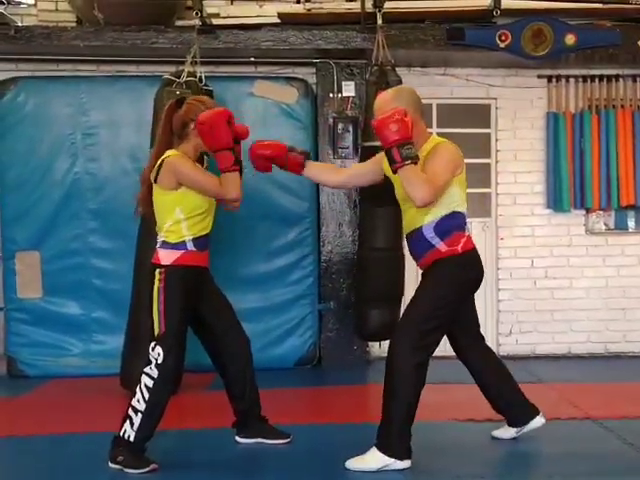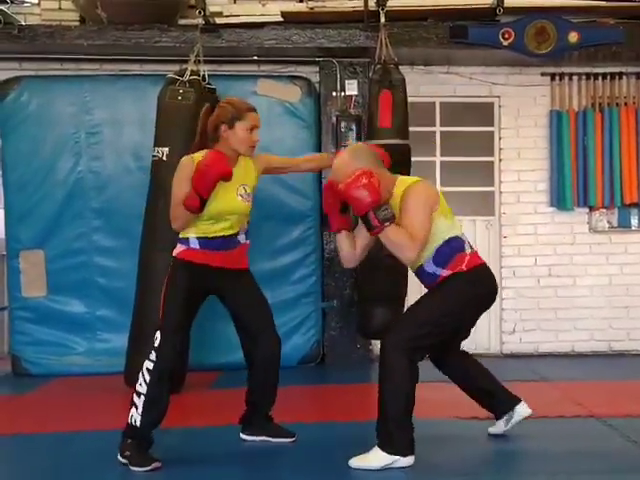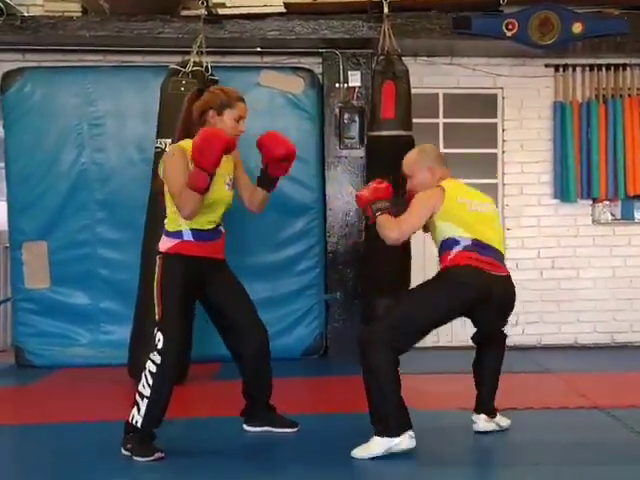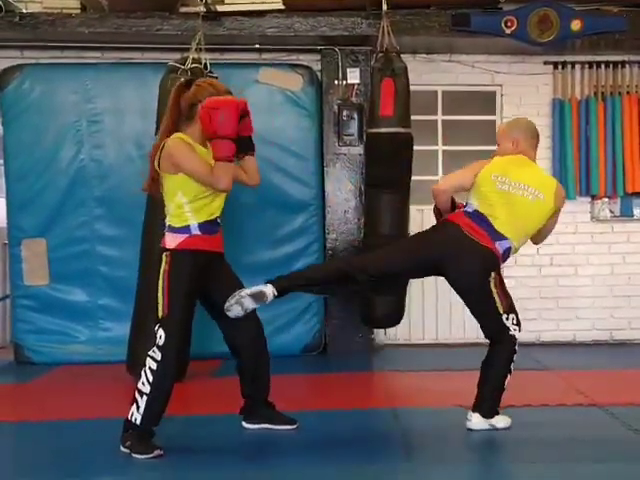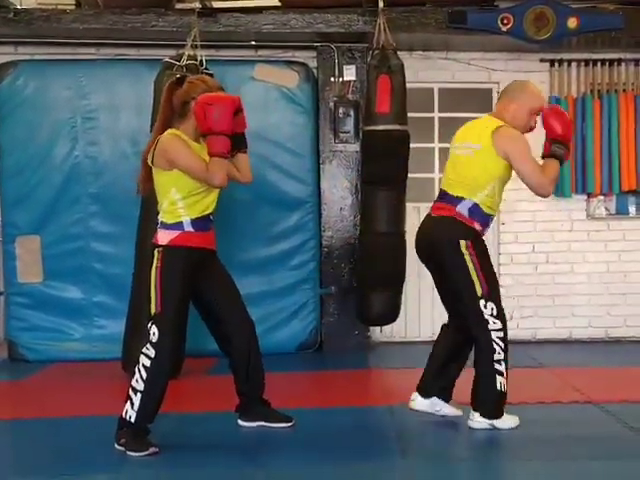
dt=0.4s
person 1, frame 1
left shoulder: (192, 165)
right shoulder: (174, 162)
left elbow: (232, 200)
right elbow: (231, 193)
left wrist: (232, 149)
right wrist: (224, 148)
left hip: (197, 271)
right hip: (174, 271)
left knee: (235, 344)
right knee: (166, 359)
left ankle: (249, 423)
right ankle: (125, 447)
person 1, frame 2
left shoulder: (253, 164)
right shoulder: (191, 163)
left elbow: (303, 164)
right elbow: (178, 221)
right wrist: (203, 187)
left hip: (233, 267)
right hip: (191, 266)
left knee: (267, 341)
right knee: (167, 350)
left ankle: (256, 421)
right ankle: (134, 439)
person 1, frame 3
left shoulder: (231, 156)
right shoulder: (179, 153)
left elbow: (254, 206)
right elbow: (186, 209)
left wrist: (272, 170)
right wrist: (205, 166)
left hip: (213, 260)
right hip: (178, 259)
left knee: (253, 333)
right knee: (170, 347)
left ankle: (258, 412)
right ankle: (137, 433)
person 1, frame 4
left shoulder: (209, 148)
right shoulder: (176, 146)
left elbow: (252, 179)
right elbow: (222, 182)
left wrist: (242, 137)
right wrist: (224, 137)
left hip: (212, 254)
right hip: (183, 255)
left knee: (249, 329)
right knee: (171, 342)
left ankle: (257, 408)
right ankle: (136, 431)
person 1, frame 5
left shoulder: (201, 144)
right shoulder: (170, 142)
left elbow: (244, 175)
right elbow: (217, 178)
left wrist: (235, 133)
right wrist: (219, 133)
left hip: (204, 251)
right hip: (175, 252)
left knee: (240, 327)
right knee: (164, 339)
left ankle: (252, 406)
right ankle: (130, 429)
person 2, frame 1
left shoulder: (445, 151)
right shoulder: (394, 158)
left elbow: (423, 196)
right elbow: (339, 178)
left wrist: (400, 150)
right wrist: (288, 158)
left hip: (455, 265)
right hip: (446, 268)
left knee: (407, 346)
right knee: (469, 344)
left ankle: (393, 450)
right ankle: (523, 414)
person 2, frame 2
left shoulder: (416, 191)
right shoulder: (379, 201)
left elbow: (411, 252)
right elbow: (350, 258)
left wrist: (374, 213)
right wrist: (337, 217)
left hip: (469, 284)
right hip: (459, 284)
left knee: (397, 344)
right knee: (445, 353)
left ankle: (395, 447)
right ankle: (508, 406)
person 2, frame 3
left shoulder: (434, 194)
right shoulder: (482, 199)
left elbow: (395, 234)
left wrist: (378, 209)
left hip: (459, 281)
right hip: (501, 287)
left knee: (374, 339)
right knee: (491, 339)
left ankle: (393, 431)
right ankle: (486, 414)
person 2, frame 4
left shoulder: (488, 165)
right shoulder: (555, 191)
left elbow: (441, 189)
right elbow: (538, 237)
left hip: (441, 240)
right hip: (478, 260)
left knee: (354, 268)
right knee: (504, 337)
left ankle: (272, 288)
right ankle: (485, 413)
person 2, frame 5
left shoulder: (468, 131)
right shoulder: (507, 135)
right elbow: (543, 187)
right wrist: (558, 147)
left hip: (433, 230)
right hip: (457, 234)
left knee: (462, 318)
right knee: (487, 320)
left ankle: (430, 393)
right ankle: (487, 412)
